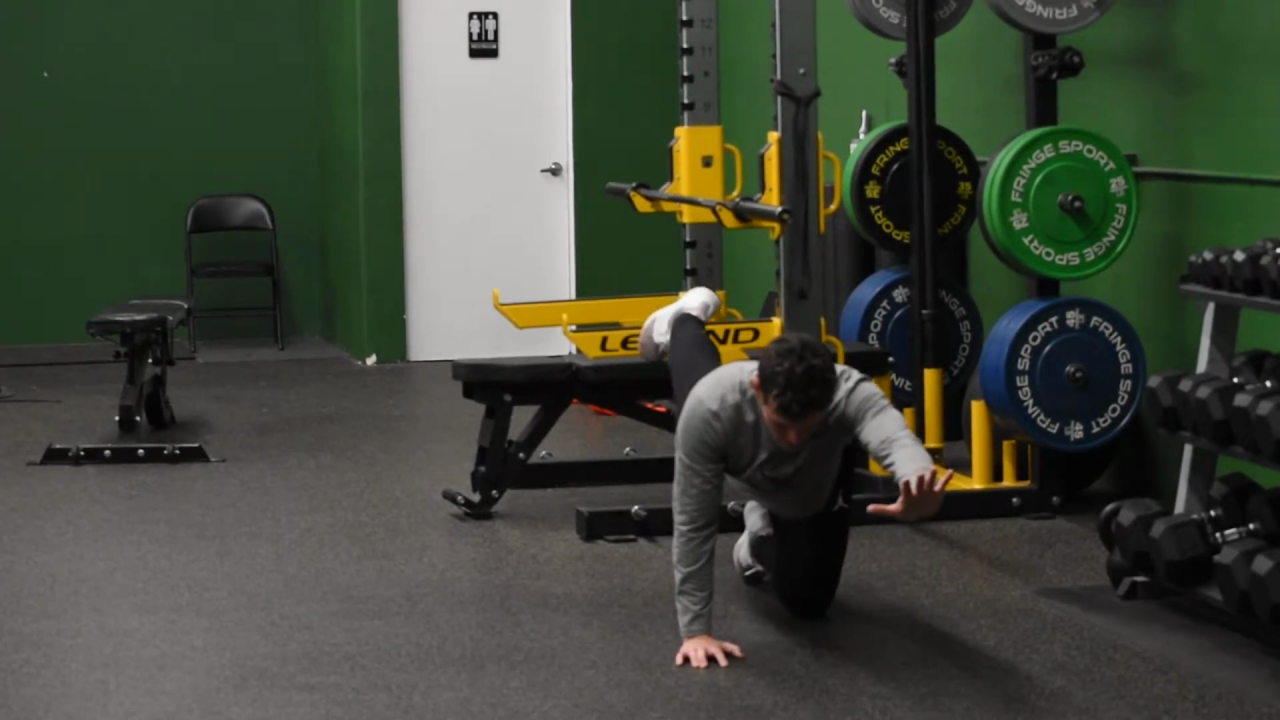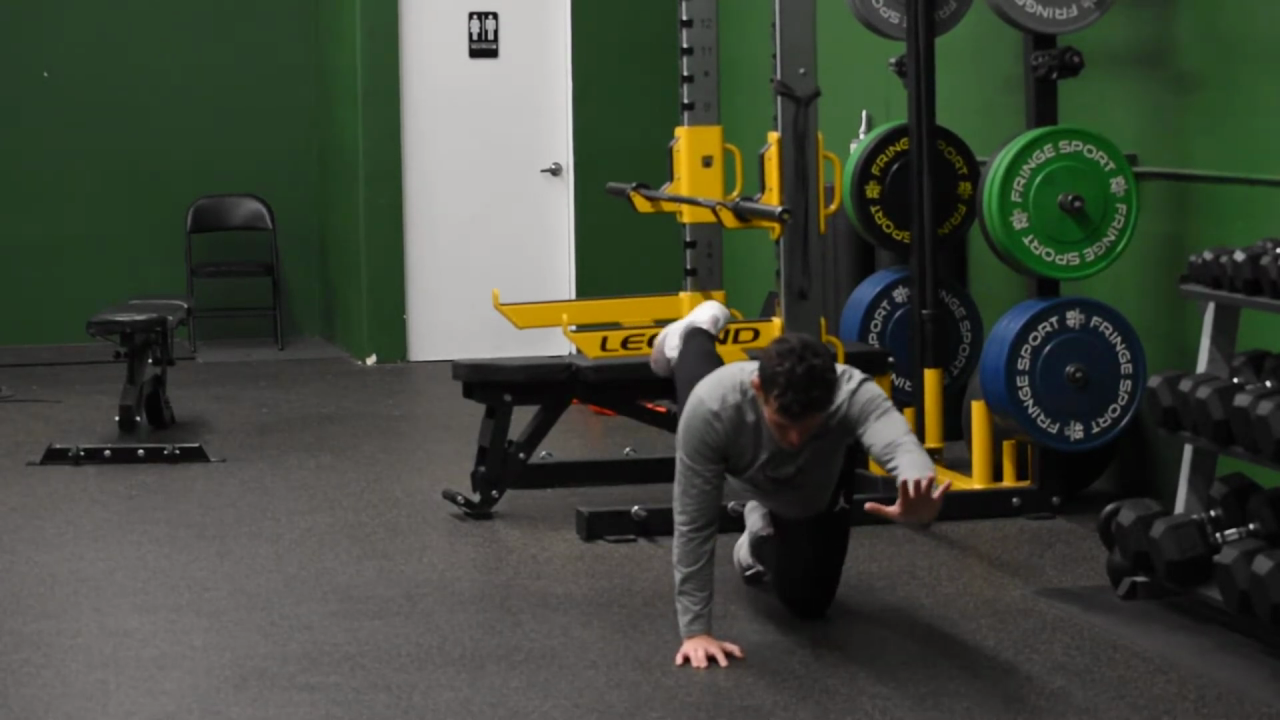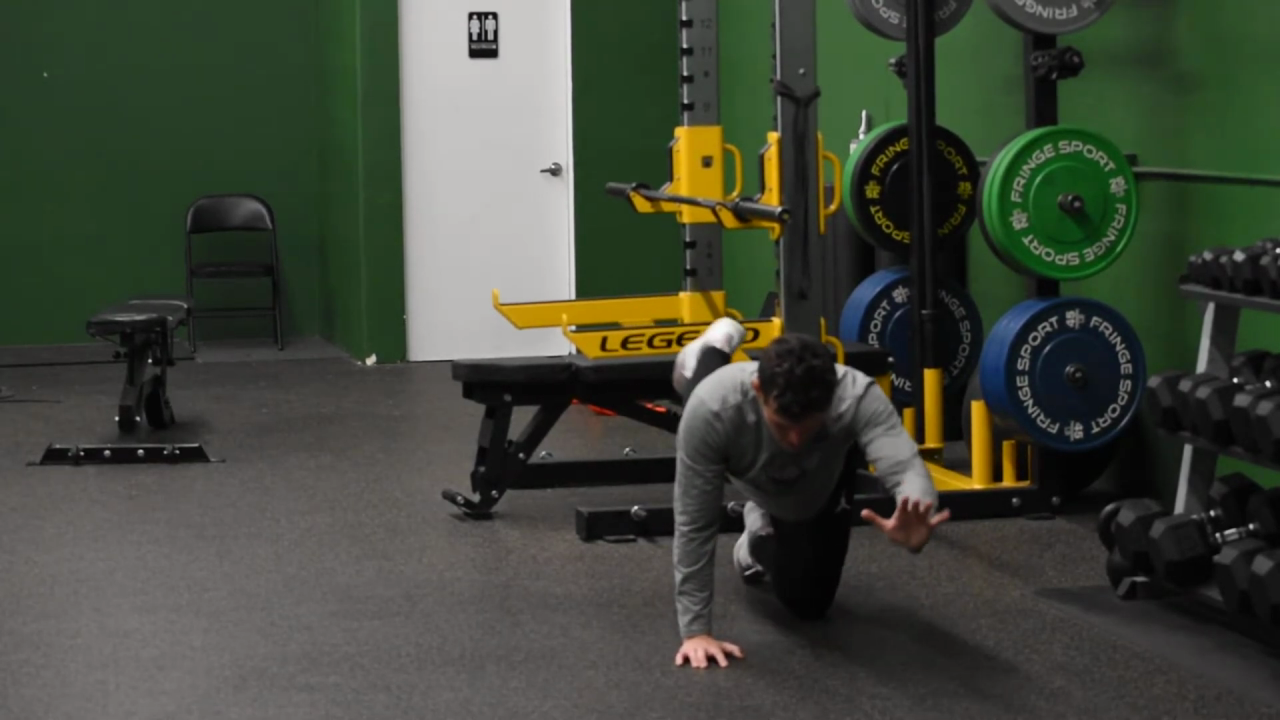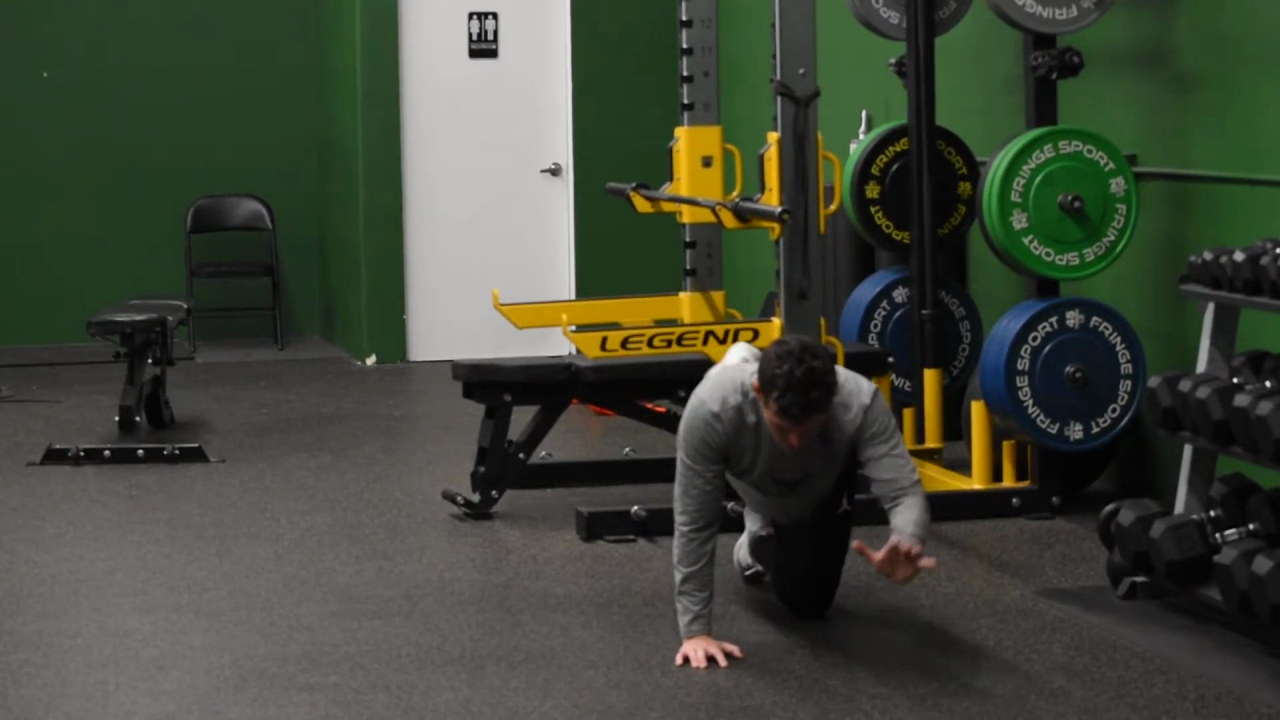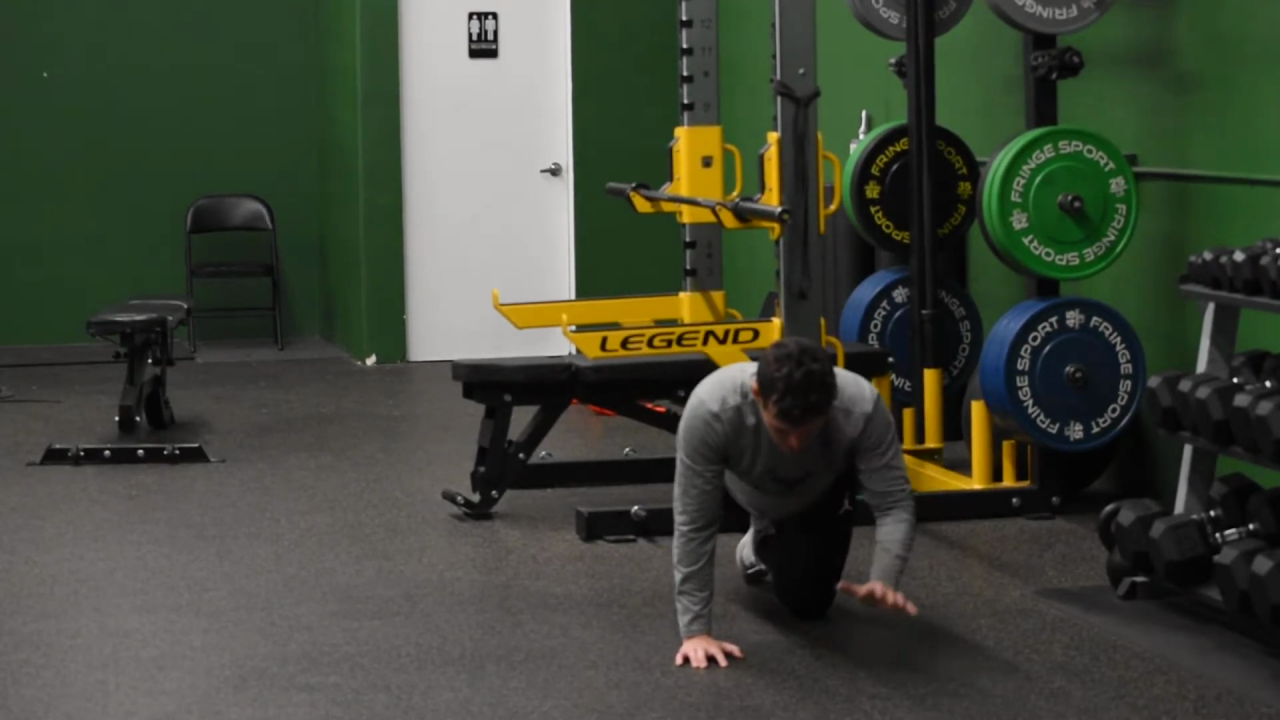
dt=0.1s
person 1, frame 1
left shoulder: (853, 396)
right shoulder: (712, 406)
left elbow: (898, 443)
right elbow: (693, 524)
left wrist: (917, 492)
right wrist: (695, 629)
right hip: (744, 473)
left knee: (807, 603)
left ankle: (762, 538)
right ankle: (683, 322)
person 1, frame 2
left shoulder: (853, 394)
right shoulder: (712, 407)
left elbow: (902, 447)
right elbow: (695, 523)
left wrist: (917, 501)
right wrist: (696, 630)
right hip: (743, 471)
left knee: (806, 602)
left ankle: (762, 539)
right ankle: (698, 333)
person 1, frame 3
left shoulder: (858, 399)
right shoulder: (712, 407)
left elbow: (906, 469)
right elbow: (694, 523)
left wrist: (915, 524)
right wrist: (695, 630)
right hip: (743, 475)
left knee: (807, 604)
left ankle: (763, 535)
right ankle: (711, 353)
person 1, frame 4
left shoulder: (861, 404)
right shoulder: (712, 408)
left elbow: (904, 492)
right elbow: (694, 522)
left wrist: (904, 547)
right wrist: (695, 630)
right hip: (743, 478)
left knee: (808, 603)
left ankle: (765, 540)
person 1, frame 5
left shoulder: (861, 407)
right shoulder: (711, 409)
left elbow: (894, 502)
right elbow: (694, 522)
left wrist: (884, 582)
right wrist: (695, 630)
left knee: (808, 604)
left ankle: (766, 542)
